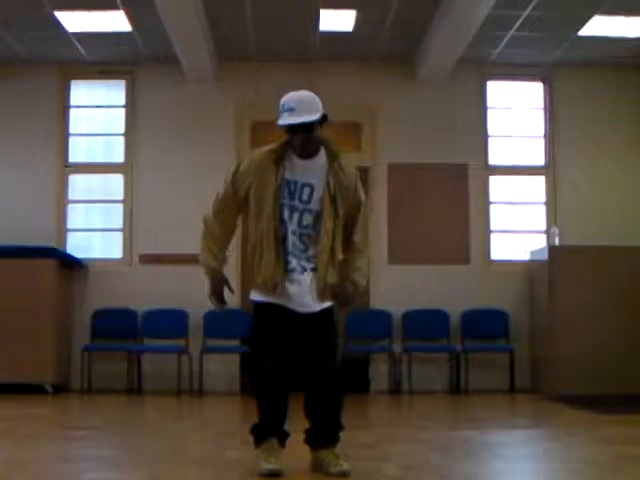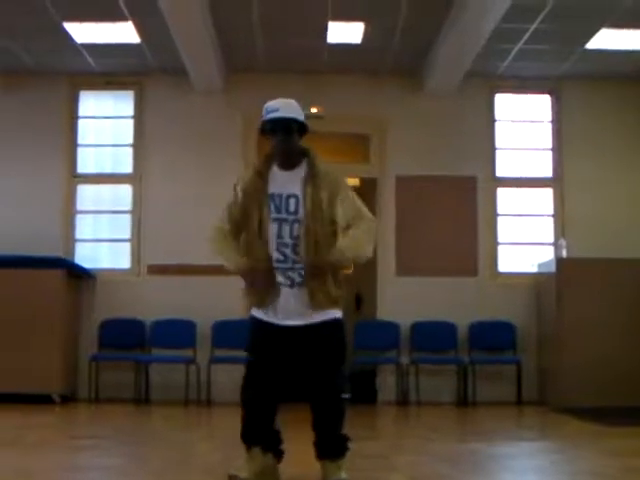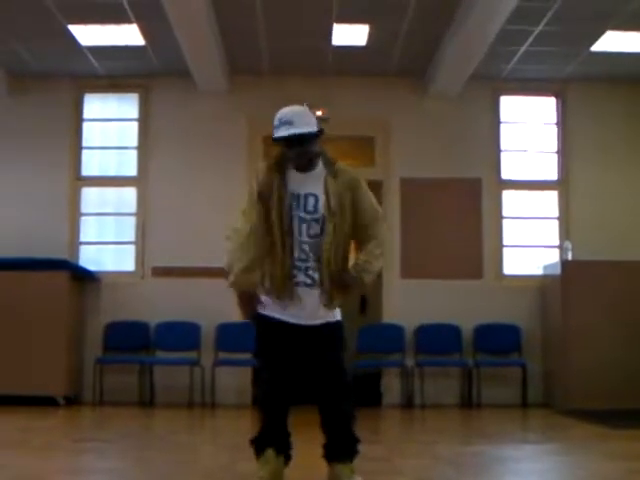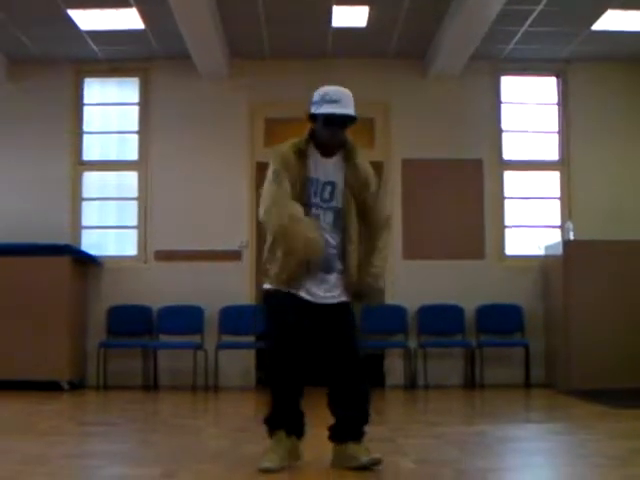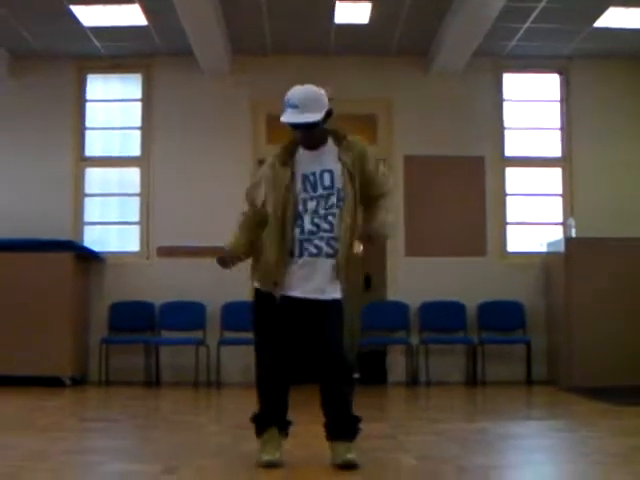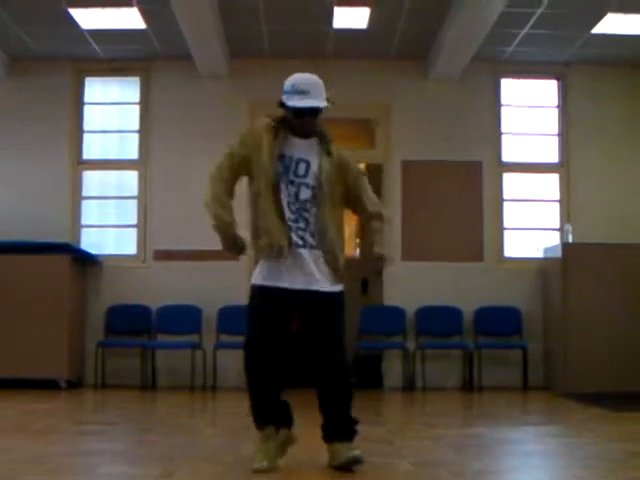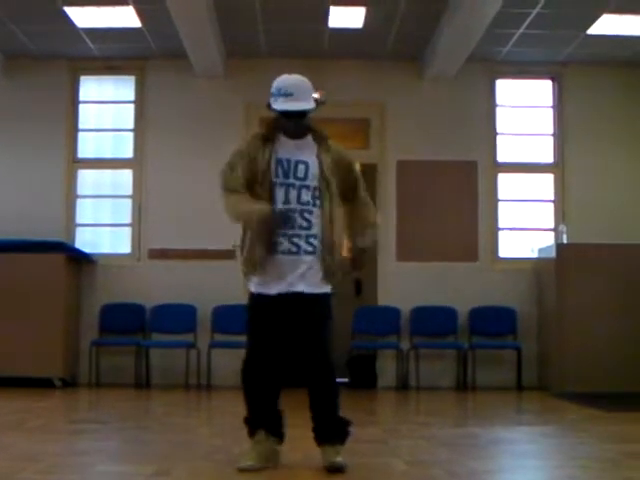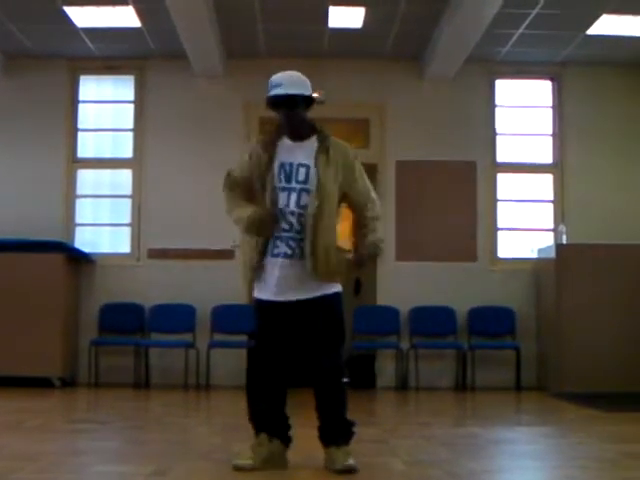
dt=0.5s
person 1, frame 1
left shoulder: (342, 173)
right shoulder: (259, 166)
left elbow: (356, 232)
right elbow: (222, 214)
left wrist: (354, 279)
right wrist: (214, 269)
left hip: (319, 297)
right hip: (271, 294)
left knee: (325, 377)
right knee: (270, 375)
left ankle: (324, 448)
right ankle: (270, 447)
person 1, frame 2
left shoulder: (327, 181)
right shoulder: (251, 184)
left elbow: (362, 227)
right elbow: (226, 232)
left wrist: (336, 258)
right wrist: (241, 264)
left hip: (320, 311)
right hip: (269, 311)
left knee: (327, 392)
right knee: (257, 390)
person 1, frame 3
left shoulder: (344, 181)
right shoulder: (269, 179)
left elbow: (373, 231)
right elbow: (249, 231)
left wrist: (361, 271)
right wrist: (241, 282)
left hip: (324, 310)
right hip: (275, 308)
left knee: (335, 388)
right knee: (274, 390)
person 1, frame 4
left shoulder: (359, 170)
right shoulder: (287, 159)
left elbow: (376, 227)
right elbow: (276, 211)
left wrist: (371, 277)
right wrist: (312, 246)
left hip: (336, 291)
right hip: (287, 285)
left knee: (348, 367)
right knee: (284, 364)
left ankle: (348, 443)
right ankle: (283, 440)
person 1, frame 5
left shoulder: (354, 154)
right shoulder: (278, 164)
left elbow: (382, 195)
right elbow: (256, 215)
left wrist: (375, 225)
right wrist: (236, 249)
left hip: (325, 285)
right hip: (275, 283)
left knee: (332, 361)
right knee: (271, 363)
left ankle: (341, 439)
right ankle: (271, 435)
person 1, frame 6
left shoulder: (335, 159)
right shoulder: (258, 139)
left elbow: (366, 204)
right elbow: (223, 177)
left wrist: (375, 248)
right wrist: (226, 228)
left hip: (323, 277)
right hip: (271, 274)
left knee: (331, 362)
right knee: (259, 355)
left ankle: (340, 440)
right ankle: (275, 430)
person 1, frame 7
left shoulder: (331, 155)
right shoulder: (255, 148)
left elbow: (357, 201)
right elbow: (232, 188)
left wrist: (362, 242)
right wrist: (259, 215)
left hip: (315, 278)
right hip: (267, 277)
left knee: (319, 363)
right knee: (260, 365)
left ankle: (331, 442)
right ankle: (264, 440)
person 1, frame 8
left shoulder: (337, 154)
right shoulder: (262, 152)
left elbow: (364, 203)
right elbow: (234, 188)
left wrist: (369, 241)
right wrist: (249, 217)
left hip: (320, 282)
right hip: (270, 283)
left knee: (327, 369)
right knee: (264, 369)
left ankle: (337, 445)
right ankle: (269, 442)
